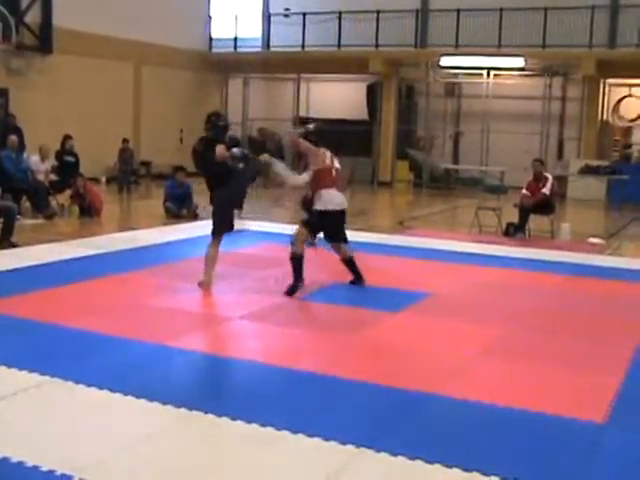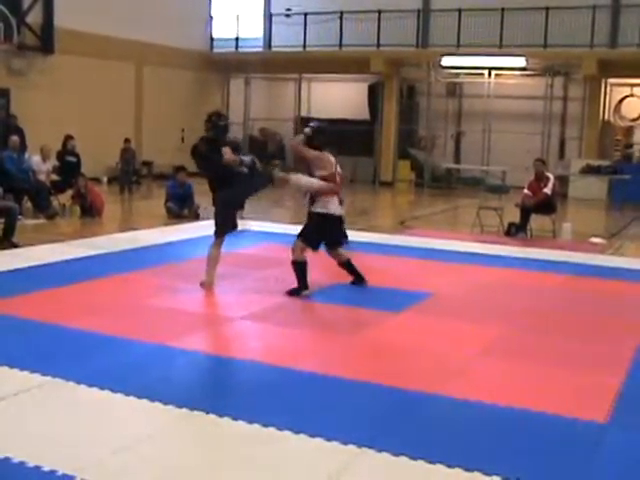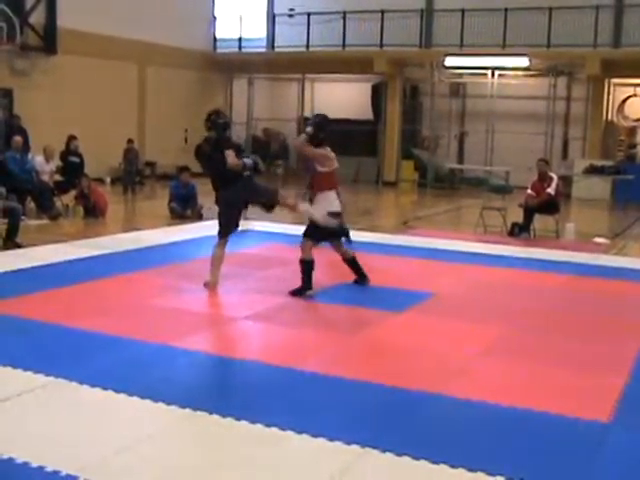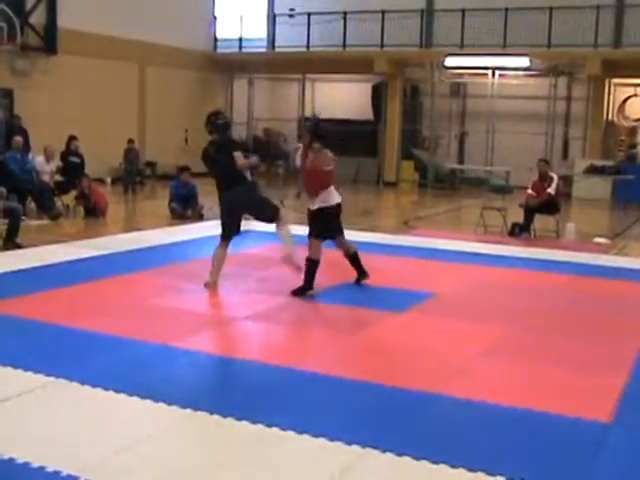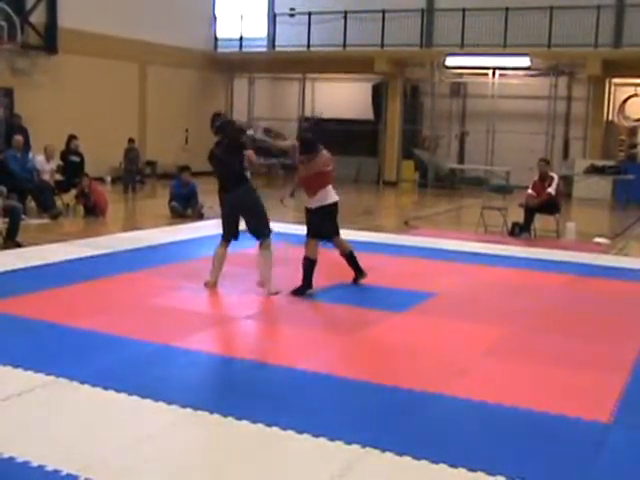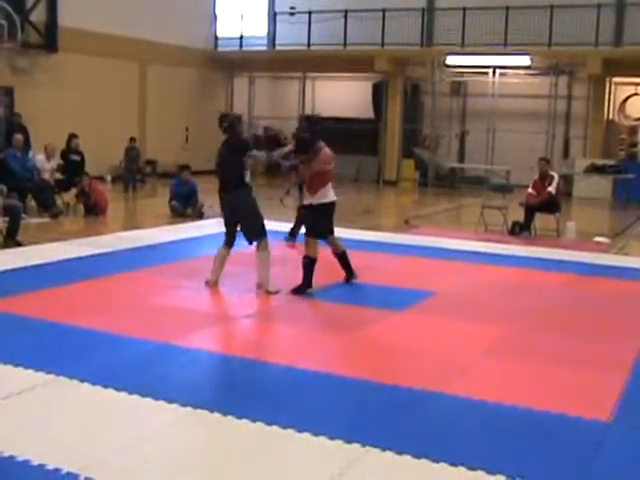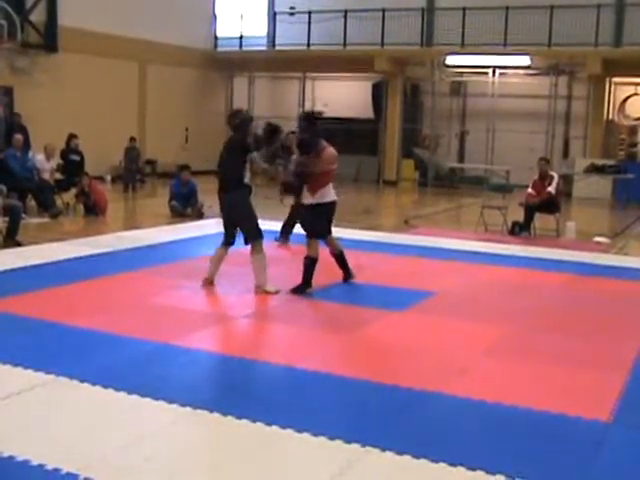
dt=0.1s
person 1, frame 1
left shoulder: (197, 149)
right shoulder: (216, 140)
right elbow: (220, 155)
right wrist: (234, 156)
left hip: (220, 195)
right hip: (232, 184)
left knee: (217, 238)
left ankle: (207, 279)
person 1, frame 2
left shoulder: (196, 149)
right shoulder: (218, 141)
right elbow: (228, 159)
right wrist: (243, 161)
left hip: (222, 196)
right hip: (237, 185)
left knee: (218, 239)
right knee: (282, 177)
left ankle: (208, 280)
right ankle: (325, 185)
person 1, frame 3
left shoulder: (199, 150)
right shoulder: (222, 141)
right elbow: (232, 163)
right wrist: (245, 164)
left hip: (225, 196)
right hip: (242, 187)
left knee: (222, 240)
right knee: (286, 200)
left ankle: (213, 280)
right ankle: (320, 218)
person 1, frame 4
left shoulder: (207, 152)
right shoulder: (229, 142)
right elbow: (242, 165)
right wrist: (252, 161)
left hip: (227, 197)
right hip: (245, 191)
left knee: (225, 240)
right knee: (279, 216)
left ankle: (212, 280)
right ankle: (289, 255)
person 1, frame 5
left shoulder: (213, 153)
right shoulder: (233, 142)
right elbow: (253, 160)
left hip: (227, 198)
right hip: (244, 193)
left knee: (226, 239)
right knee: (264, 238)
left ankle: (212, 280)
right ankle: (265, 283)
person 1, frame 6
left shoulder: (223, 148)
right shoulder: (239, 142)
left hip: (226, 198)
right hip: (241, 196)
left knee: (229, 241)
right knee: (262, 240)
left ankle: (213, 278)
right ankle: (264, 283)
person 1, frame 7
left shoulder: (230, 144)
right shoulder: (241, 143)
right elbow: (257, 164)
left hip: (226, 197)
right hip: (238, 197)
left knee: (228, 240)
right knee: (256, 240)
left ankle: (209, 276)
right ankle: (261, 285)
person 2, frame 1
left shoulder: (315, 153)
right shoulder: (329, 156)
left elbow: (294, 138)
left wrist: (306, 130)
left hip: (326, 207)
right hip: (339, 206)
left knee: (298, 238)
right knee: (338, 245)
left ankle: (298, 281)
right ankle: (358, 277)
person 2, frame 2
left shoulder: (319, 159)
right shoulder: (328, 159)
left elbow: (295, 145)
left wrist: (307, 132)
left hip: (323, 213)
right hip: (334, 212)
left knee: (298, 247)
right knee: (334, 251)
left ankle: (302, 286)
right ankle: (359, 278)
person 2, frame 3
left shoulder: (322, 154)
right shoulder: (325, 154)
left elbow: (297, 145)
left wrist: (309, 131)
left hip: (325, 208)
right hip: (331, 208)
left knee: (306, 245)
right knee: (338, 246)
left ankle: (306, 285)
right ankle: (361, 276)
person 2, frame 4
left shoulder: (323, 155)
right shoulder: (314, 153)
left elbow: (305, 167)
left wrist: (307, 145)
left hip: (327, 204)
right hip: (319, 204)
left knee: (314, 243)
right knee: (340, 241)
left ankle: (308, 285)
right ankle: (361, 272)
person 2, frame 5
left shoulder: (323, 157)
right shoulder: (309, 153)
left elbow: (303, 175)
right elbow: (300, 179)
left wrist: (303, 160)
left hip: (325, 203)
right hip: (314, 203)
left knee: (312, 242)
right knee: (336, 239)
left ankle: (306, 285)
right ankle: (358, 271)
person 2, frame 6
left shoulder: (325, 155)
right shoulder: (309, 150)
left elbow: (306, 174)
left wrist: (303, 160)
left hip: (323, 201)
right hip: (311, 201)
left knee: (311, 240)
right knee: (329, 238)
left ankle: (306, 284)
right ankle: (349, 272)
person 2, frame 7
left shoulder: (329, 154)
right shoulder: (313, 148)
left elbow: (311, 170)
right elbow: (303, 170)
left wrist: (304, 160)
left hip: (323, 201)
right hip: (311, 200)
left knee: (312, 240)
right knee: (327, 238)
left ankle: (306, 283)
right ankle: (347, 271)
